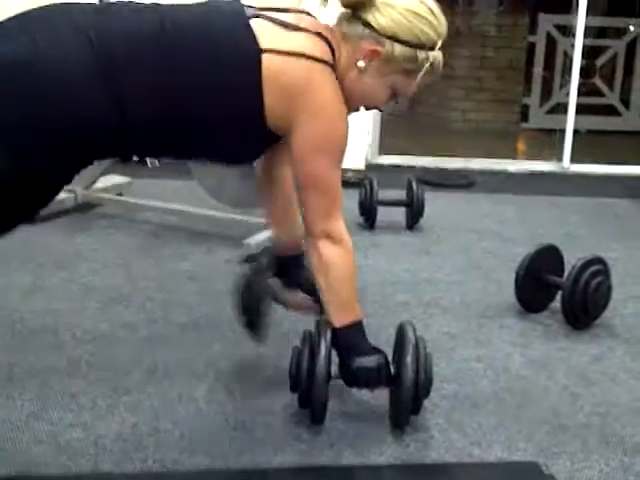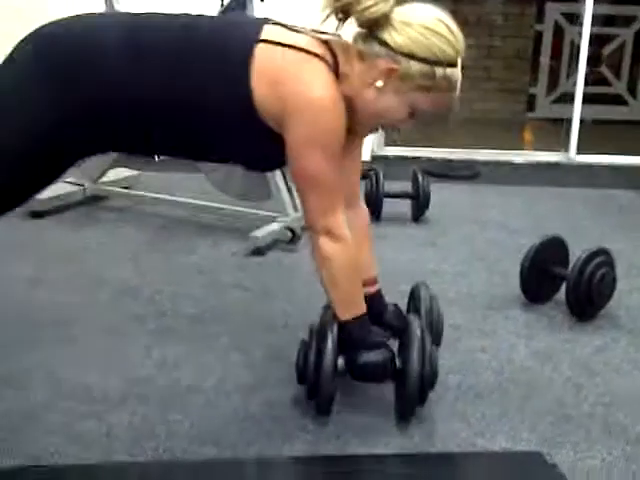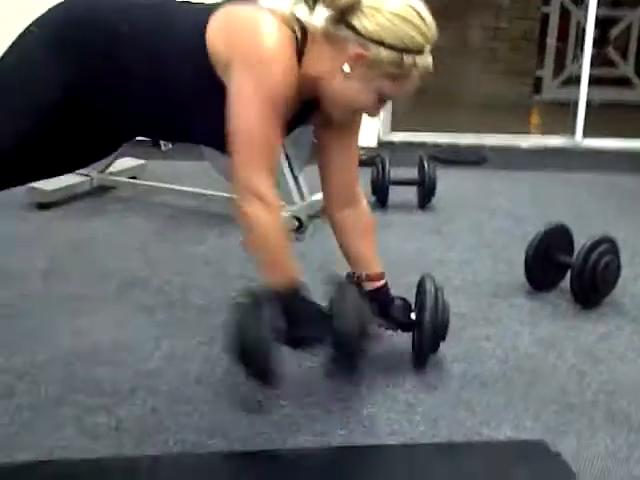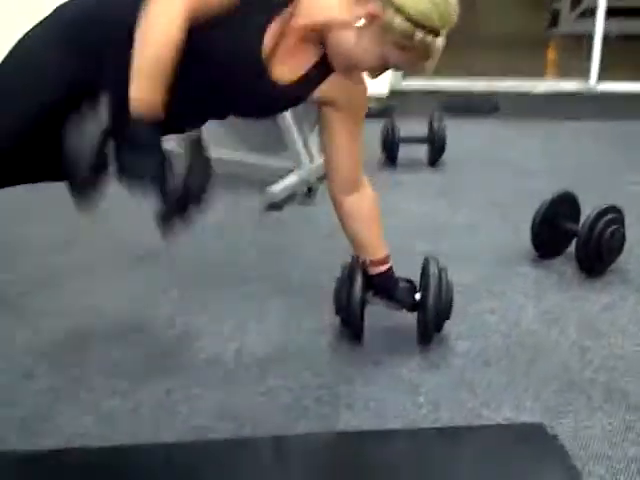
dt=0.3s
person 1, frame 1
left shoulder: (305, 42)
right shoulder: (314, 91)
left elbow: (275, 157)
right elbow: (327, 233)
left wrist: (288, 258)
right wrist: (351, 342)
right hip: (42, 92)
person 1, frame 2
left shoulder: (341, 79)
right shoulder: (314, 94)
left elbow: (348, 207)
right elbow: (327, 229)
left wrist: (373, 302)
right wrist: (356, 332)
person 1, frame 3
left shoulder: (334, 92)
right shoulder: (268, 49)
left elbow: (347, 203)
right elbow: (254, 194)
left wrist: (379, 294)
right wrist: (294, 302)
left hip: (122, 107)
person 1, frame 4
left shoulder: (341, 87)
left elbow: (349, 188)
left wrist: (383, 275)
right wrist: (140, 127)
left hip: (147, 114)
right hip: (86, 47)
